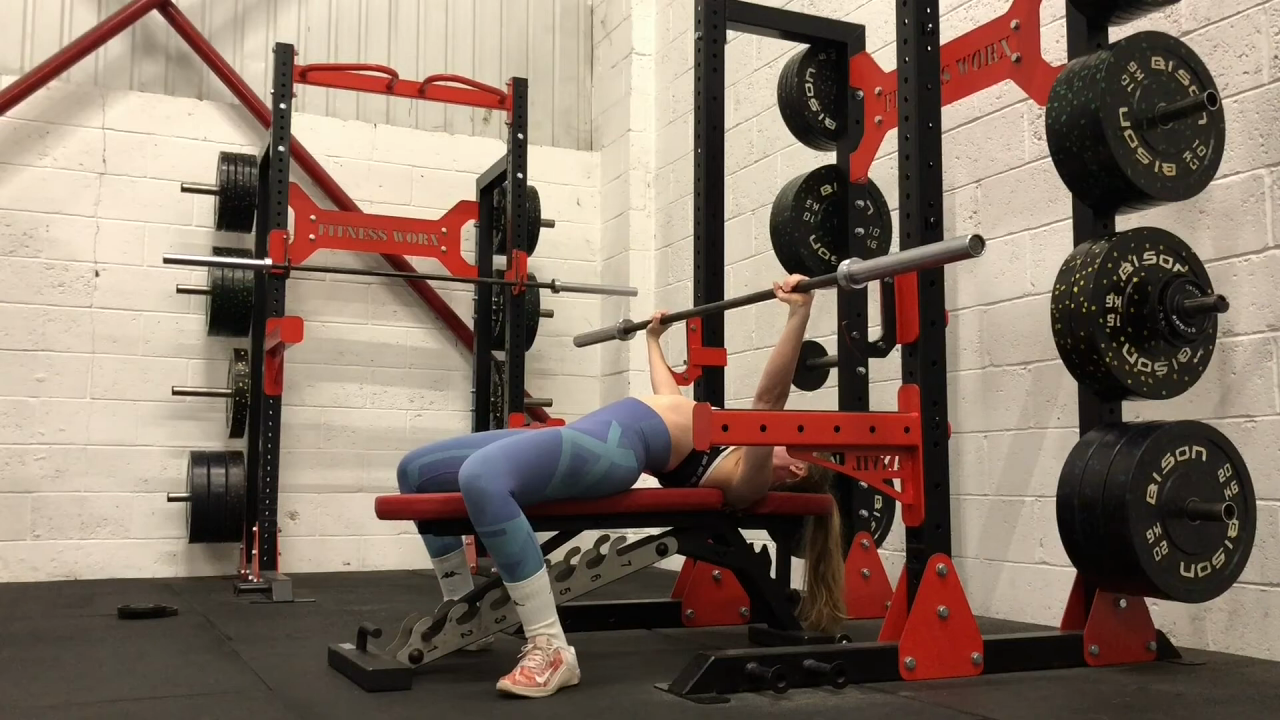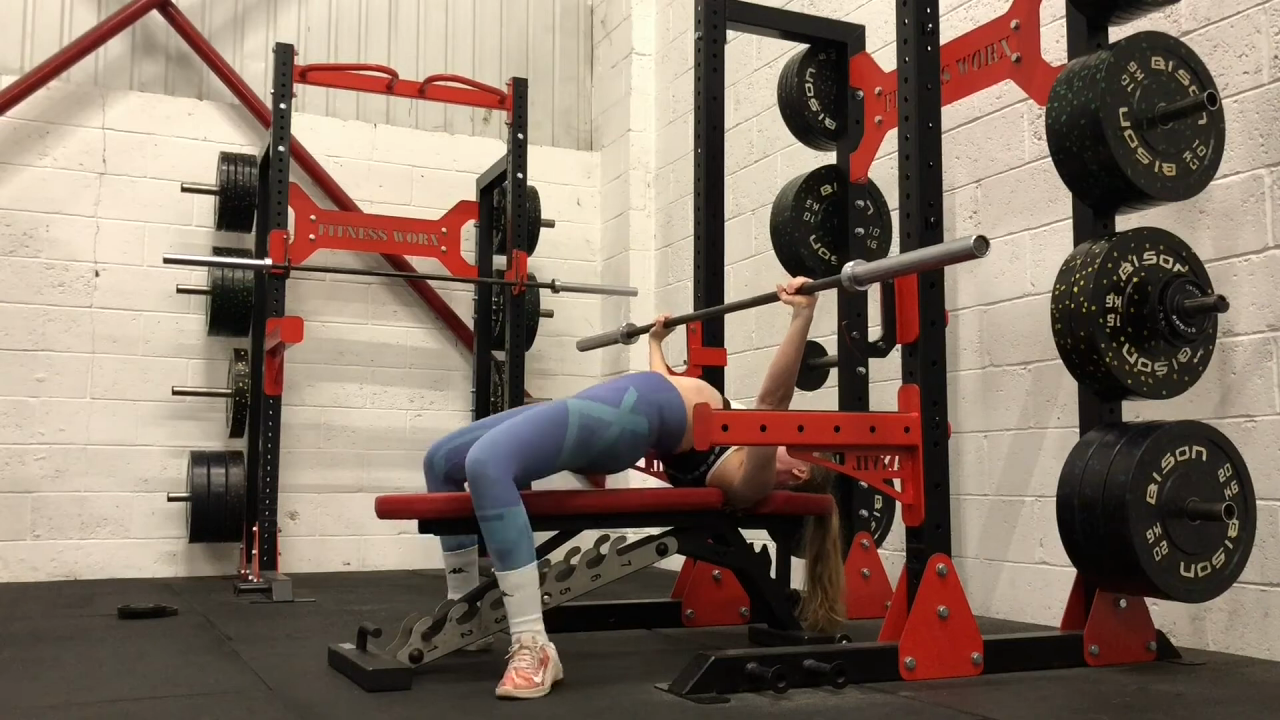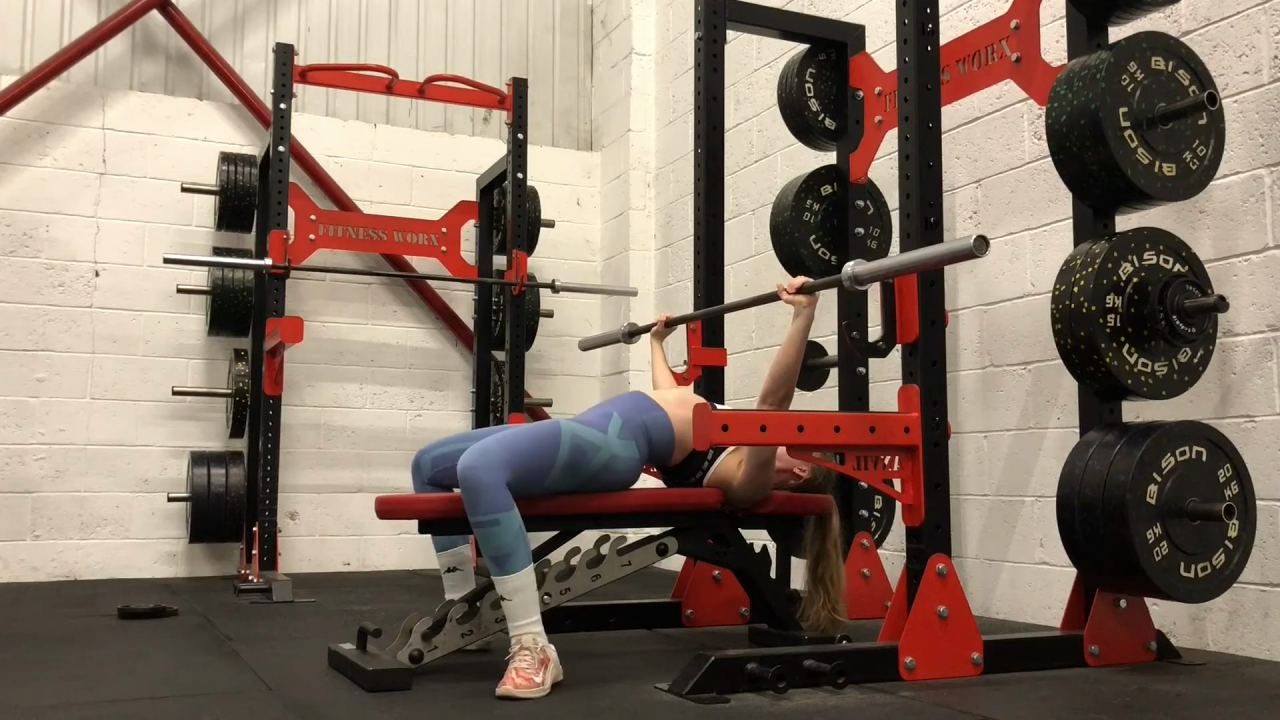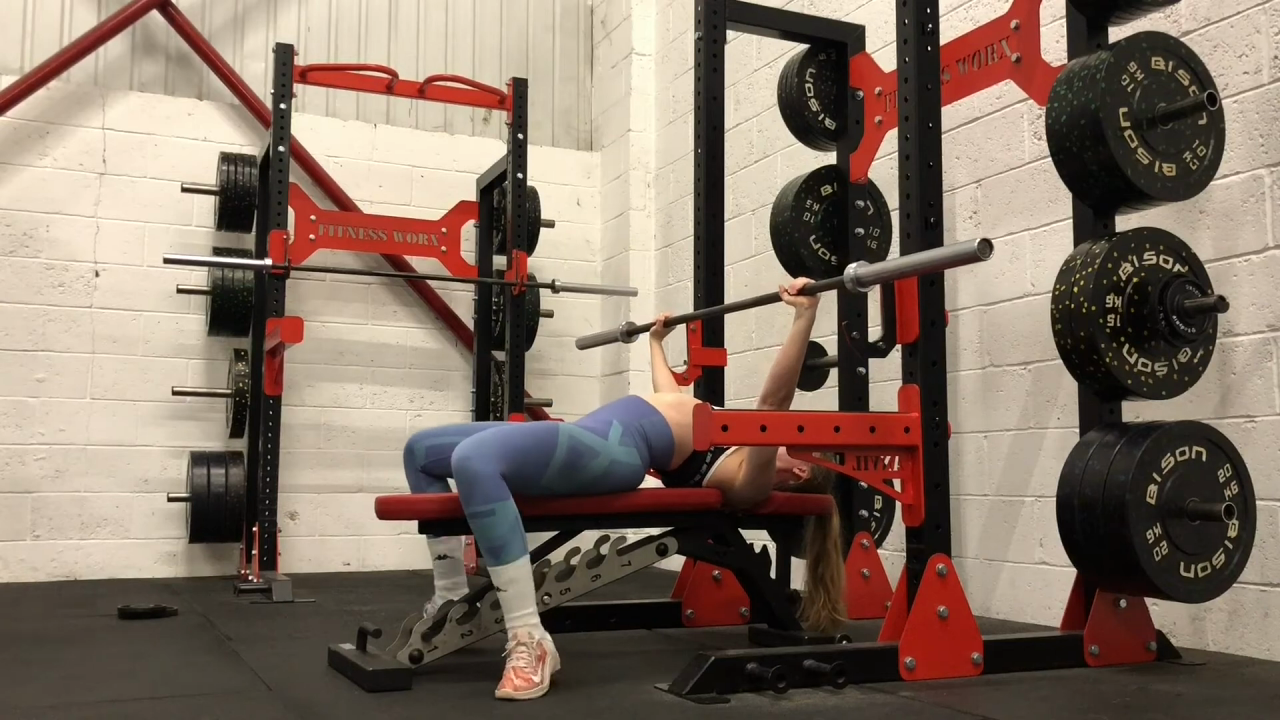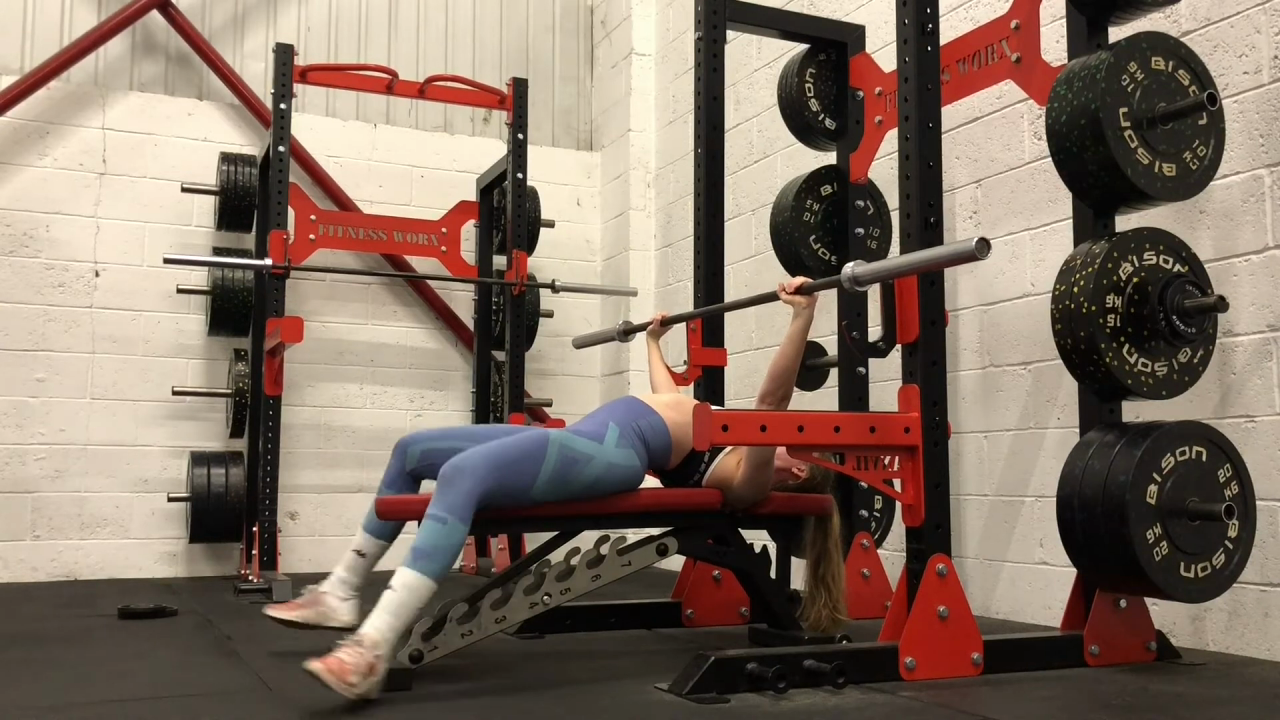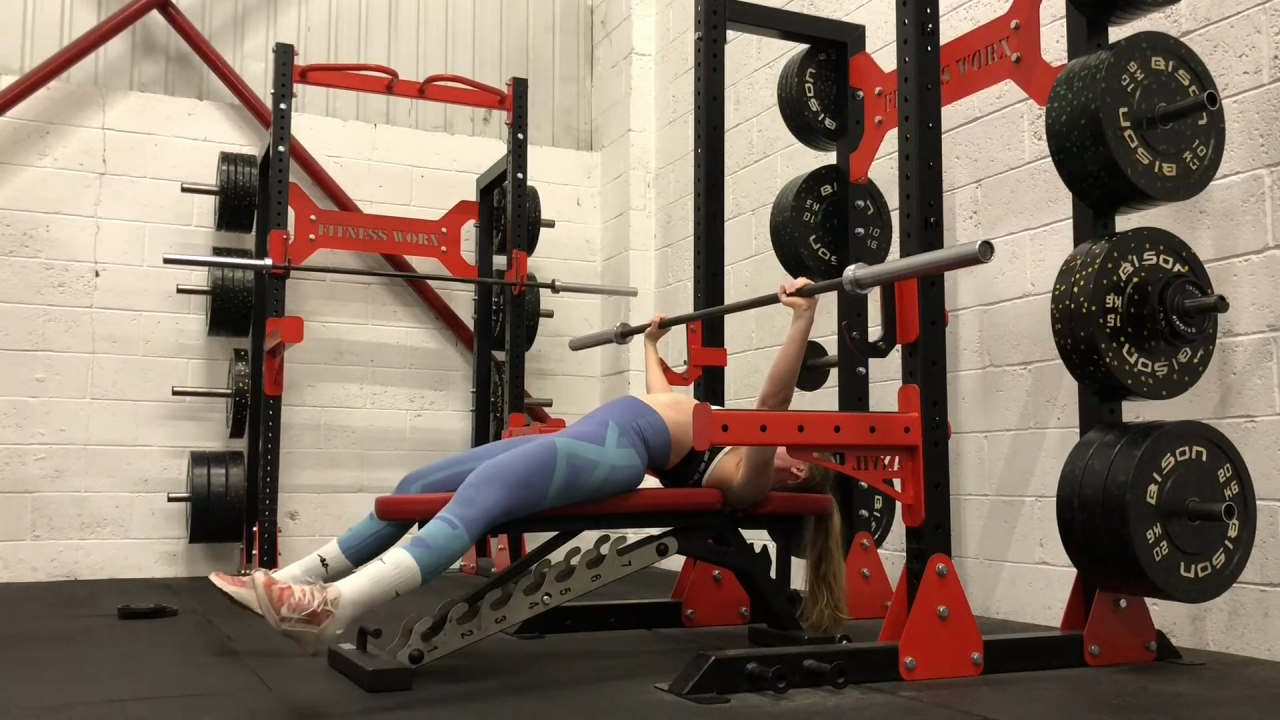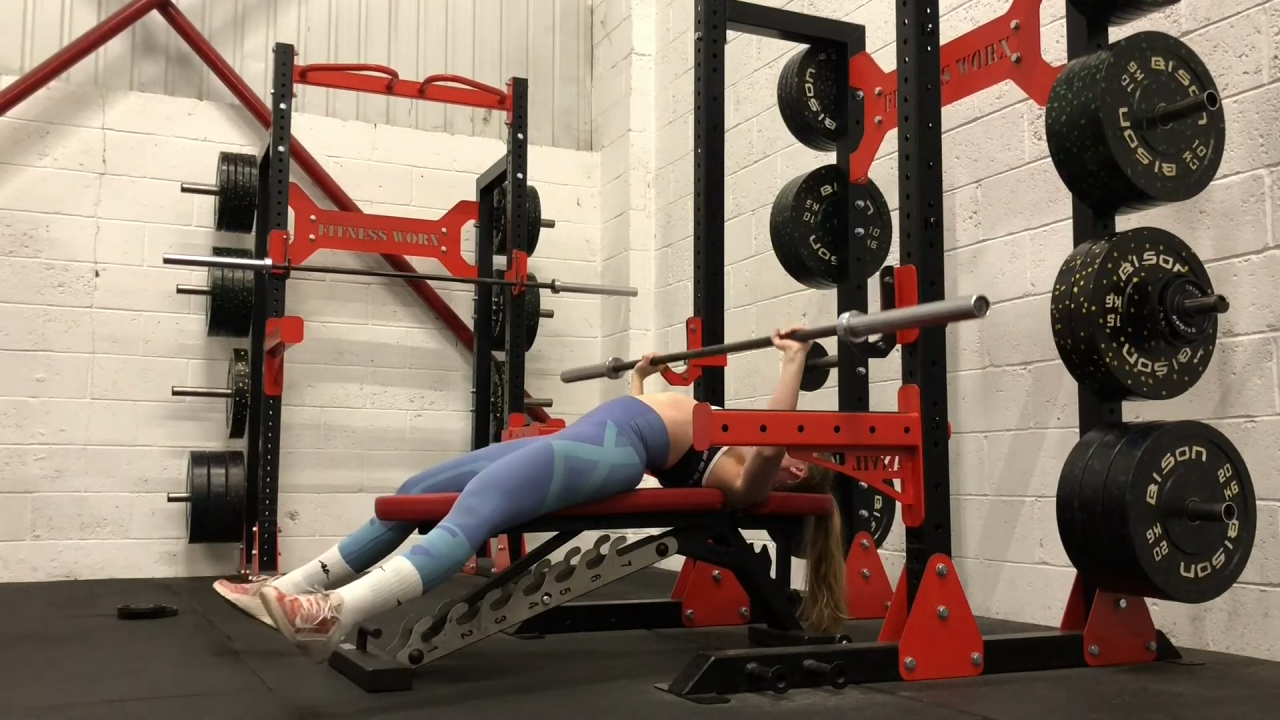
dt=0.4s
person 1, frame 1
left shoulder: (750, 478)
right shoulder: (723, 455)
left elbow: (769, 398)
right elbow: (668, 397)
left wrist: (799, 314)
right wrist: (653, 339)
left knee: (481, 478)
right knee: (415, 472)
left ankle: (551, 649)
person 1, frame 2
left shoulder: (753, 479)
right shoulder: (725, 456)
left elbow: (772, 399)
right elbow: (666, 383)
left wrist: (801, 316)
right wrist: (655, 341)
left knee: (486, 464)
right knee: (443, 462)
left ankle: (533, 648)
person 1, frame 3
left shoulder: (752, 478)
right shoulder: (723, 452)
left elbow: (774, 399)
right elbow: (669, 397)
left wrist: (803, 316)
right wrist: (657, 342)
left knee: (479, 468)
right knee: (429, 466)
left ankle: (533, 648)
person 1, frame 4
left shoulder: (751, 481)
right shoulder: (727, 450)
left elbow: (774, 399)
right elbow: (668, 396)
left wrist: (805, 317)
right wrist: (656, 342)
left knee: (476, 457)
right knee: (423, 449)
left ankle: (529, 640)
right ankle: (452, 597)
person 1, frame 5
left shoulder: (750, 481)
right shoulder: (727, 450)
left elbow: (772, 402)
right elbow: (666, 394)
left wrist: (801, 319)
right wrist: (653, 343)
left knee: (461, 479)
right knee: (413, 450)
left ankle: (371, 647)
right ankle: (338, 592)
person 1, frame 6
left shoulder: (747, 482)
right shoulder: (723, 450)
left elbow: (773, 402)
right elbow: (658, 399)
left wrist: (803, 319)
right wrist: (651, 345)
left knee: (471, 504)
right knee: (415, 489)
left ankle: (330, 608)
right ankle: (292, 583)
person 1, frame 7
left shoulder: (746, 485)
right shoulder: (717, 454)
left elbow: (768, 446)
left wrist: (795, 362)
right wrist: (640, 379)
left knee: (472, 513)
right knee: (415, 493)
left ankle: (332, 615)
right ankle: (291, 587)
